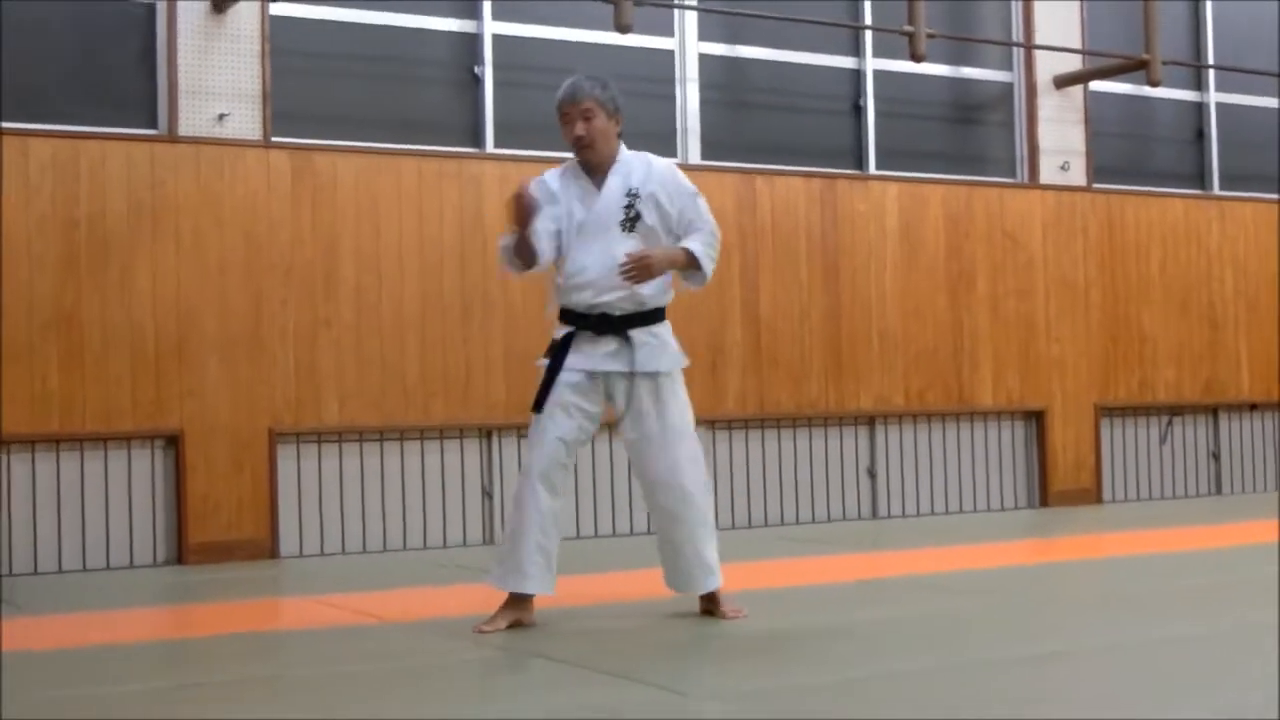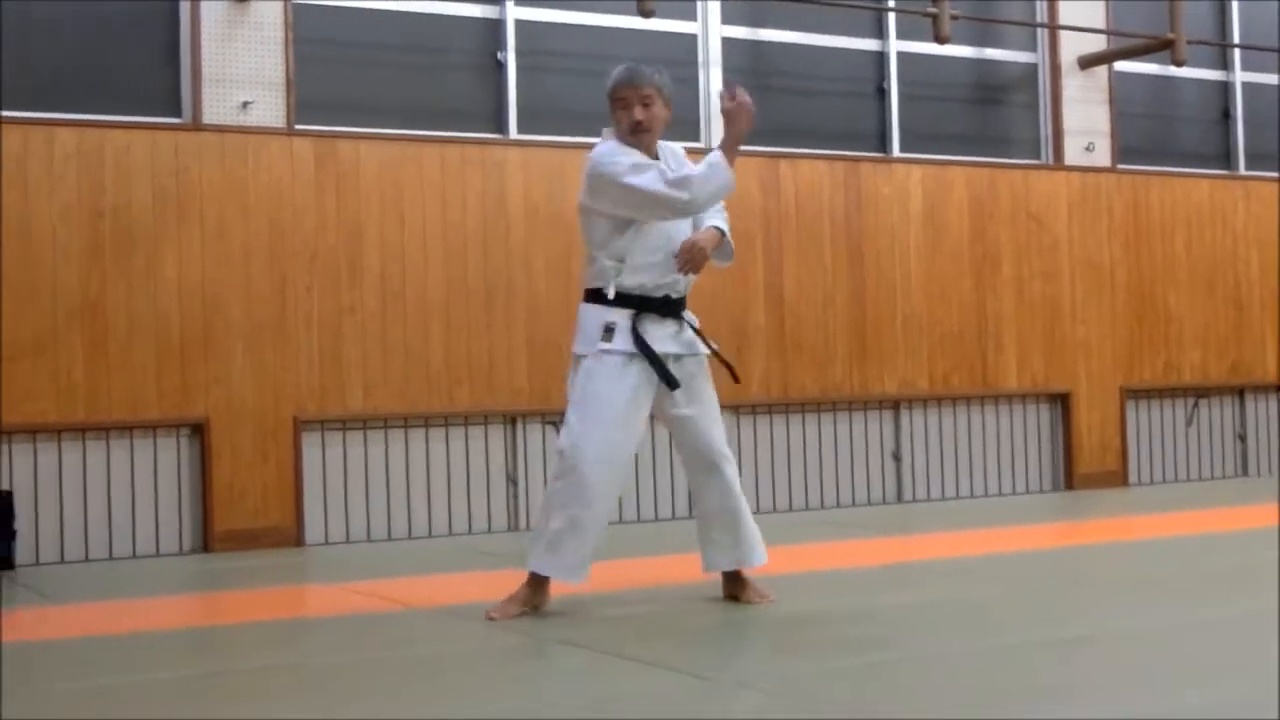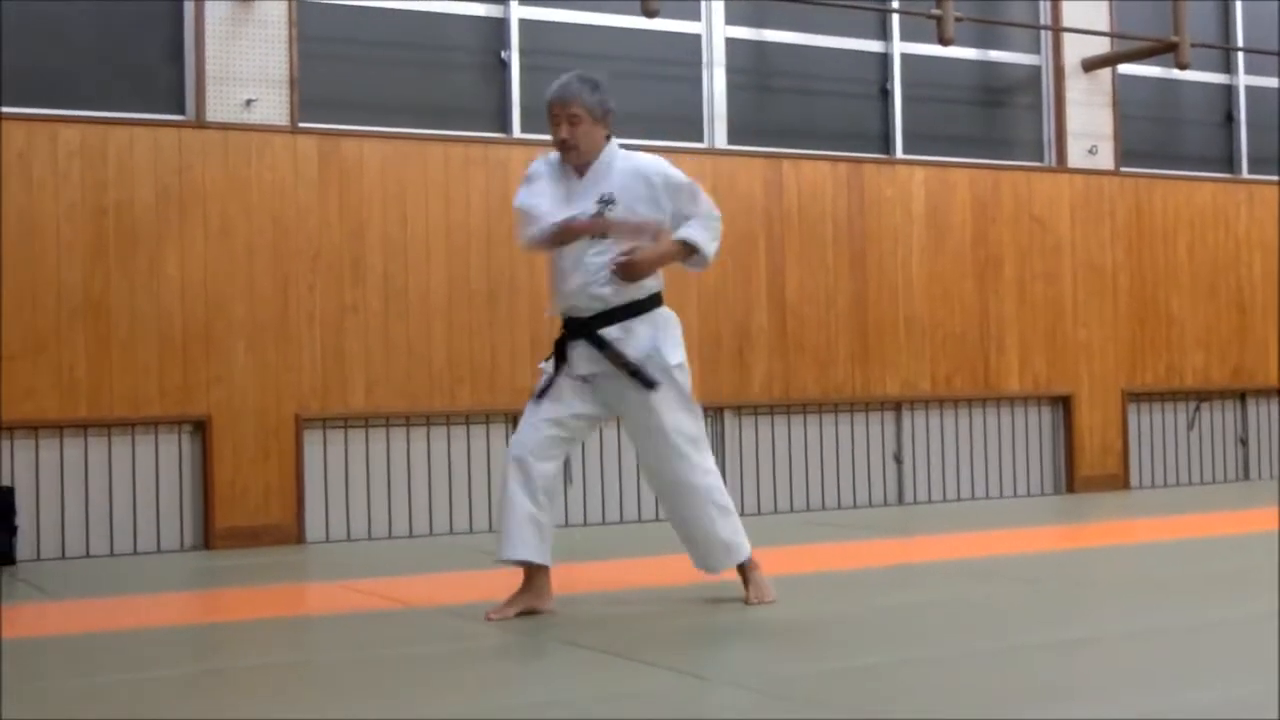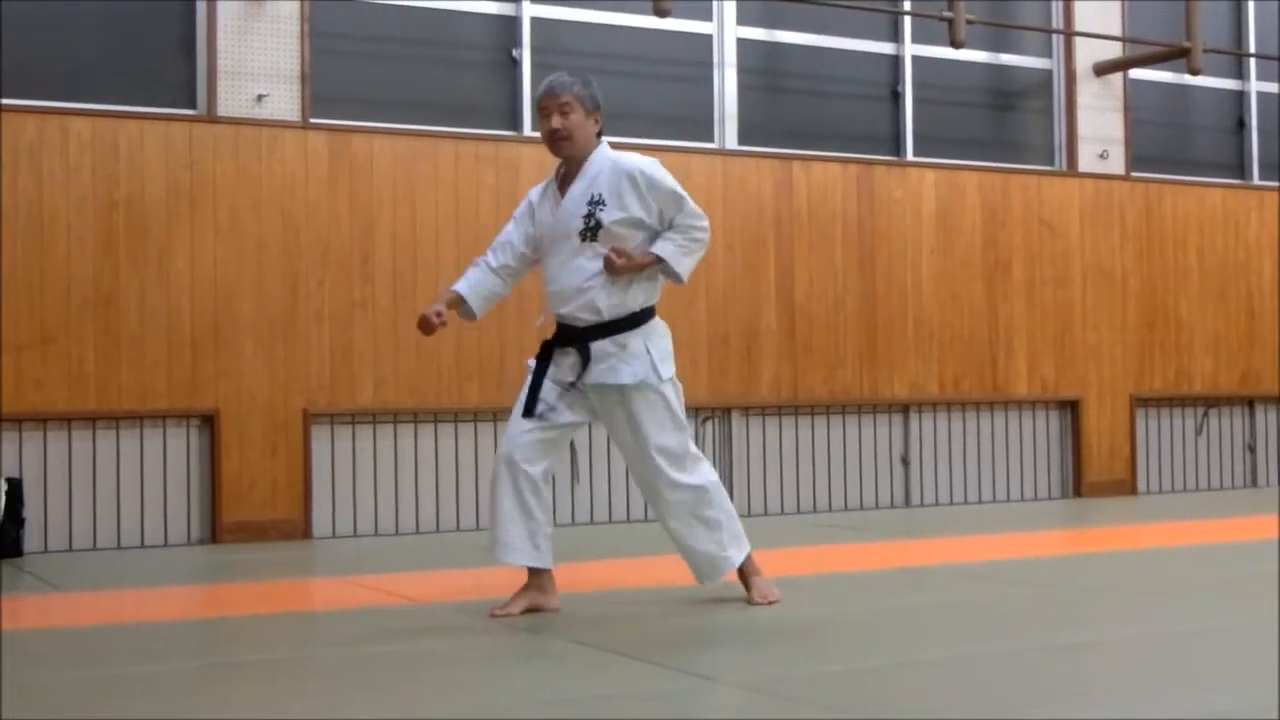
dt=0.3s
person 1, frame 1
left shoulder: (659, 175)
right shoulder: (551, 186)
left elbow: (706, 235)
right elbow: (527, 259)
left wrist: (671, 257)
right wrist: (522, 228)
left hip: (645, 344)
right hip: (577, 346)
left knee: (674, 471)
right knee: (542, 467)
left ankle: (707, 589)
right ankle: (519, 598)
person 1, frame 2
left shoulder: (674, 158)
right shoulder: (607, 164)
left elbow: (709, 212)
right elbow: (690, 195)
left wrist: (709, 238)
right wrist: (733, 136)
left hip: (673, 328)
right hip: (615, 330)
left knee: (710, 451)
right knee: (593, 456)
left ankle: (734, 572)
right ankle: (538, 584)
person 1, frame 3
left shoulder: (644, 171)
right shoulder: (546, 173)
left elbow: (706, 219)
right elbow: (540, 227)
left wrist: (662, 250)
right wrist: (588, 224)
left hip: (640, 339)
right hip: (579, 345)
left knee: (678, 461)
right knee: (529, 453)
left ankle: (745, 566)
right ankle: (535, 583)
person 1, frame 4
left shoulder: (634, 171)
right shoulder: (540, 199)
left elbow: (694, 227)
right elbow: (500, 263)
left wrist: (645, 262)
right wrist: (449, 304)
left hip: (631, 351)
right hip: (567, 354)
left knee: (672, 466)
right knee: (519, 454)
left ankle: (747, 567)
right ankle: (540, 583)
